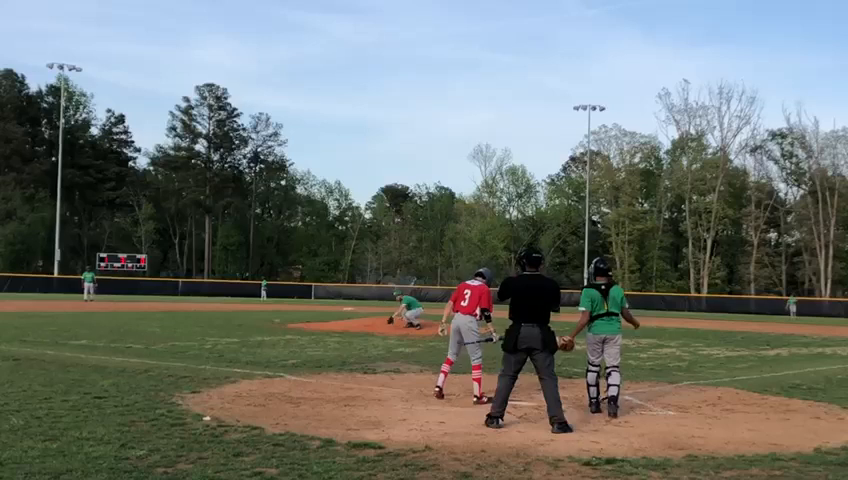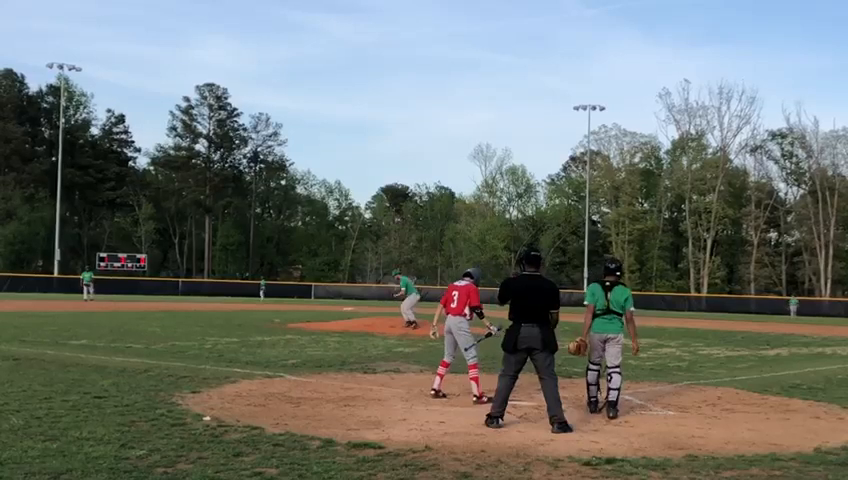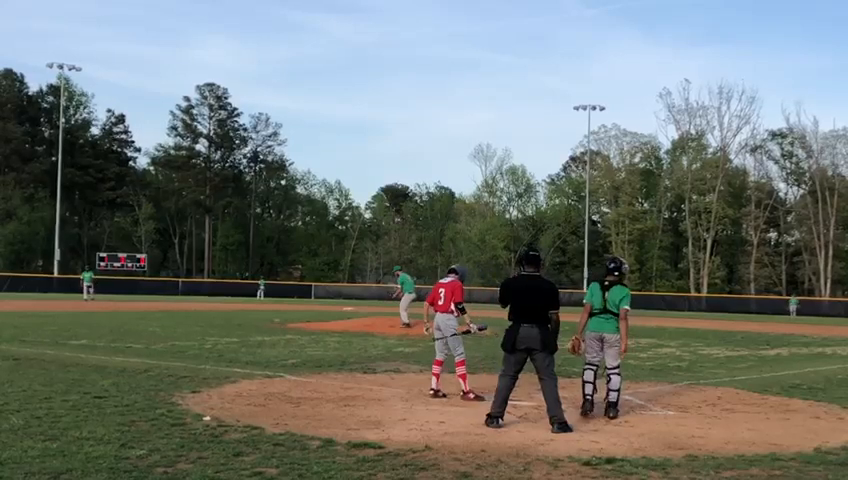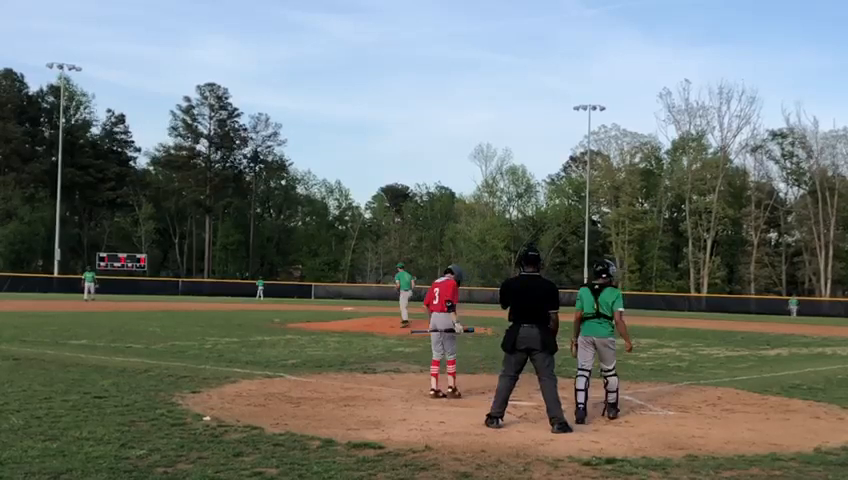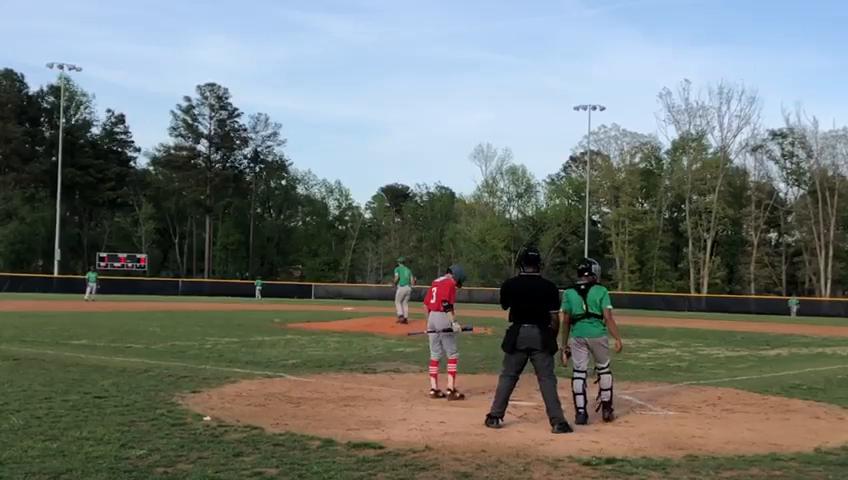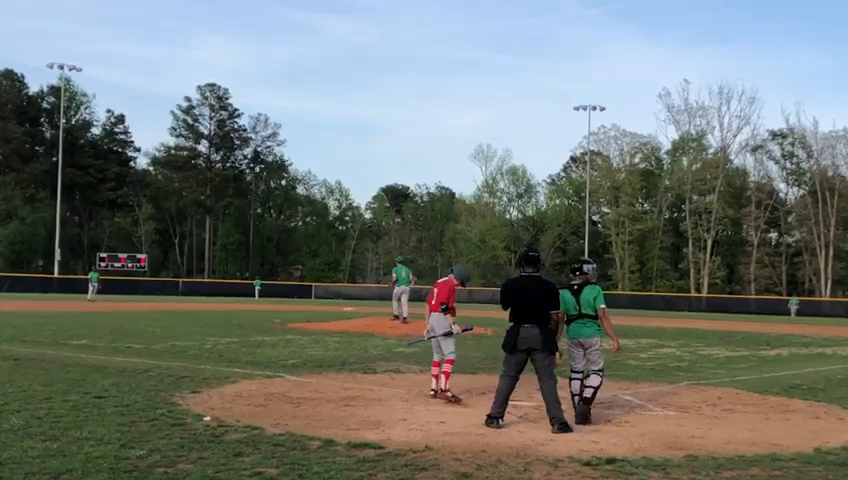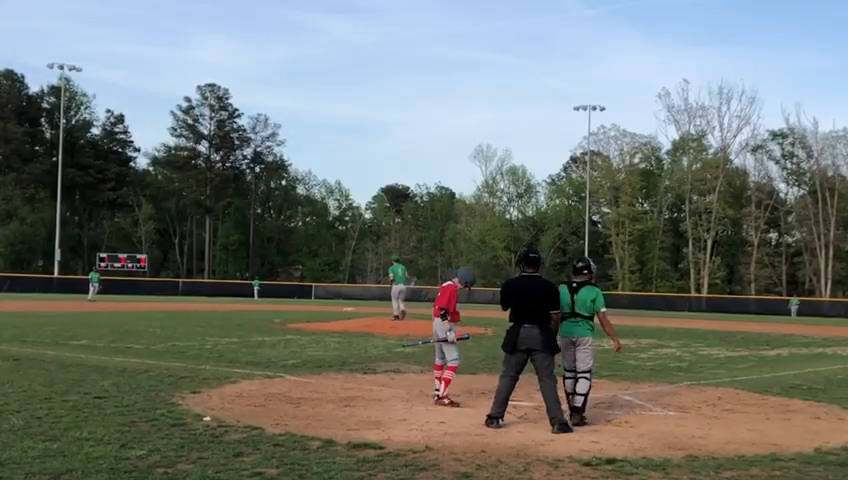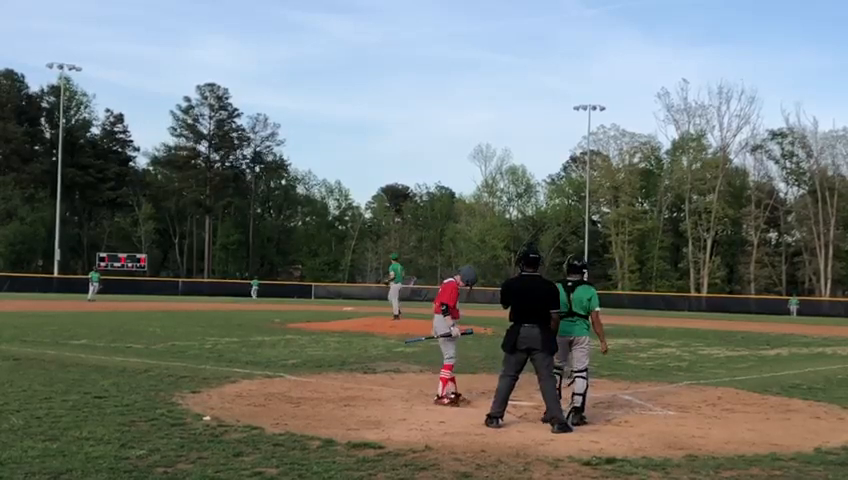
dt=0.3s
person 1, frame 1
left shoulder: (512, 282)
right shoulder: (550, 285)
left elbow: (500, 297)
right elbow: (556, 307)
left hip: (517, 333)
right hip: (541, 334)
left knee: (507, 375)
right knee: (548, 378)
left ankle: (495, 417)
right ankle: (557, 422)
person 1, frame 2
left shoulder: (511, 283)
right shoulder: (550, 286)
left elbow: (501, 301)
right elbow: (555, 317)
left hip: (517, 333)
right hip: (541, 334)
left knee: (507, 375)
right knee: (548, 378)
left ankle: (495, 417)
right ankle: (557, 421)
person 1, frame 3
left shoulder: (510, 283)
right shoulder: (549, 286)
left elbow: (503, 304)
right elbow: (554, 318)
right wrist: (553, 339)
left hip: (517, 333)
right hip: (540, 335)
left knee: (507, 376)
right knee: (548, 378)
left ankle: (494, 417)
right ankle: (557, 422)
person 1, frame 4
left shoulder: (510, 284)
right shoulder: (549, 286)
left elbow: (503, 305)
right elbow: (554, 318)
right wrist: (551, 338)
left hip: (517, 334)
right hip: (540, 335)
left knee: (507, 376)
right knee: (547, 379)
left ankle: (495, 417)
right ankle: (557, 422)
person 1, frame 5
left shoulder: (510, 284)
right shoulder: (549, 287)
left elbow: (504, 306)
right elbow: (554, 318)
right wrist: (552, 339)
left hip: (517, 334)
right hip: (541, 335)
left knee: (508, 376)
right knee: (547, 379)
left ankle: (495, 417)
right ankle: (557, 422)
person 1, frame 6
left shoulder: (510, 284)
right shoulder: (549, 287)
left elbow: (504, 307)
right elbow: (554, 318)
right wrist: (552, 340)
left hip: (517, 334)
right hip: (541, 335)
left knee: (508, 376)
right knee: (547, 379)
left ankle: (495, 417)
right ankle: (558, 422)
person 1, frame 7
left shoulder: (510, 285)
right shoulder: (549, 287)
left elbow: (504, 307)
right elbow: (555, 318)
right wrist: (551, 339)
left hip: (518, 334)
right hip: (541, 335)
left knee: (508, 376)
right knee: (547, 379)
left ankle: (495, 417)
right ankle: (558, 422)
person 1, frame 8
left shoulder: (510, 284)
right shoulder: (549, 286)
left elbow: (504, 305)
right elbow: (554, 317)
right wrist: (550, 337)
left hip: (517, 334)
right hip: (541, 335)
left knee: (507, 376)
right knee: (547, 378)
left ankle: (495, 417)
right ankle: (557, 421)
person 2, frame 1
left shoulder: (588, 291)
right shoulder: (618, 290)
left elbow: (585, 318)
right elbow: (625, 314)
left wrist: (572, 336)
right wrist: (635, 323)
left hip: (595, 333)
right hip: (614, 332)
left knee: (593, 367)
right knee: (613, 367)
left ankle: (594, 403)
right ankle: (612, 402)
person 2, frame 2
left shoulder: (593, 287)
right shoulder: (625, 291)
left elbow: (589, 312)
right elbow: (629, 318)
left wrist: (584, 335)
right wrist: (634, 341)
left hip: (597, 331)
right hip: (615, 332)
left knee: (593, 365)
right knee: (614, 368)
left ankle: (593, 402)
right ankle: (612, 407)
person 2, frame 3
left shoulder: (594, 286)
right shoulder: (624, 291)
left elbow: (586, 311)
right elbow: (623, 317)
left wrist: (579, 333)
right wrist: (624, 340)
left hip: (593, 330)
right hip: (612, 332)
left knee: (590, 365)
right knee: (613, 369)
left ankle: (588, 400)
right ankle: (612, 407)
person 2, frame 4
left shoulder: (583, 291)
right shoulder: (614, 292)
left elbow: (577, 317)
right elbow: (618, 320)
left wrist: (575, 337)
right wrist: (627, 340)
left hip: (586, 334)
right hip: (605, 335)
left knee: (583, 371)
right knee: (609, 371)
left ankle: (581, 409)
right ankle: (612, 408)
person 2, frame 5
left shoulder: (569, 292)
right shoulder: (601, 290)
left elbow: (565, 321)
right elbow: (608, 318)
left wrist: (565, 344)
right wrist: (617, 339)
left hip: (578, 335)
right hip: (597, 334)
left knee: (579, 372)
right knee: (604, 369)
left ankle: (581, 412)
right ankle: (606, 408)
person 2, frame 6
left shoulder: (564, 292)
right shoulder: (594, 290)
left elbow: (559, 319)
right elbow: (603, 316)
right wrist: (614, 338)
left hip: (573, 335)
right hip: (591, 335)
left knee: (576, 373)
right knee: (596, 371)
left ankle: (579, 409)
right ankle: (585, 402)
person 2, frame 7
left shoulder: (562, 288)
right shoulder: (594, 291)
right elbow: (603, 319)
right wrist: (615, 339)
left hip: (565, 333)
right hip: (584, 334)
left knee: (569, 372)
right knee: (584, 373)
left ankle: (573, 410)
right ankle: (577, 413)
person 2, frame 8
left shoulder: (556, 287)
right shoulder: (589, 290)
right elbow: (595, 318)
right wrist: (603, 341)
left hip: (560, 333)
right hip: (580, 334)
left knee: (557, 369)
right knee: (581, 373)
right ankle: (577, 413)
person 3, frame 1
left shoulder: (462, 285)
right shoulder: (485, 289)
left elbow: (450, 303)
right elbow: (485, 313)
left wrist: (443, 322)
right wrist: (492, 331)
left hip: (456, 319)
right hip: (469, 322)
left knee: (452, 355)
right knee: (476, 359)
left ankle: (439, 386)
right ankle: (478, 396)
person 3, frame 2
left shoulder: (452, 286)
right shoulder: (472, 288)
left elbow: (440, 306)
right elbow: (477, 310)
left wrist: (434, 325)
right wrist: (489, 326)
left hip: (449, 321)
right hip: (460, 323)
left knee: (448, 357)
right knee: (471, 358)
left ankle: (435, 389)
right ankle: (478, 395)
person 3, frame 3
left shoulder: (438, 284)
right shoulder: (457, 284)
left elbow: (427, 304)
right elbow: (459, 306)
left wrist: (426, 323)
right wrist: (469, 323)
left hip: (437, 318)
right hip: (449, 320)
left knee: (440, 355)
right knee: (459, 355)
left ankle: (434, 389)
right ankle: (466, 391)
person 3, frame 4
left shoulder: (435, 284)
right shoulder: (452, 283)
left elbow: (426, 305)
right elbow: (449, 304)
right wrist: (456, 323)
left hip: (434, 318)
right hip: (445, 319)
left knee: (436, 355)
right knee: (451, 355)
left ankle: (434, 389)
right ankle: (451, 388)
person 3, frame 5
left shoulder: (435, 283)
right shoulder: (449, 283)
left elbow: (426, 305)
right elbow: (446, 304)
right wrist: (453, 322)
left hip: (432, 318)
right hip: (443, 319)
left knee: (435, 355)
right knee: (452, 354)
left ankle: (434, 389)
right ankle: (451, 390)
person 3, frame 6
left shoulder: (438, 283)
right shoulder: (449, 284)
left elbow: (428, 304)
right elbow: (444, 306)
left wrist: (427, 324)
right wrist: (453, 324)
left hip: (433, 320)
right hip: (443, 321)
left knee: (437, 356)
right knee: (450, 355)
left ankle: (434, 389)
right ankle: (444, 390)
person 3, frame 7
left shoulder: (445, 286)
right shoulder: (451, 289)
left elbow: (436, 307)
right elbow: (443, 311)
right wrist: (449, 331)
left hip: (438, 324)
right hip: (445, 326)
left knee: (440, 359)
right knee: (453, 361)
left ankle: (438, 390)
right ankle: (441, 396)
person 3, frame 8
left shoulder: (447, 283)
right shoulder: (452, 285)
left elbow: (436, 304)
right elbow: (444, 307)
right wrist: (453, 326)
left hip: (439, 321)
right hip: (445, 323)
left knee: (449, 358)
right knee: (449, 359)
left ankle: (453, 393)
right ankle: (441, 396)
